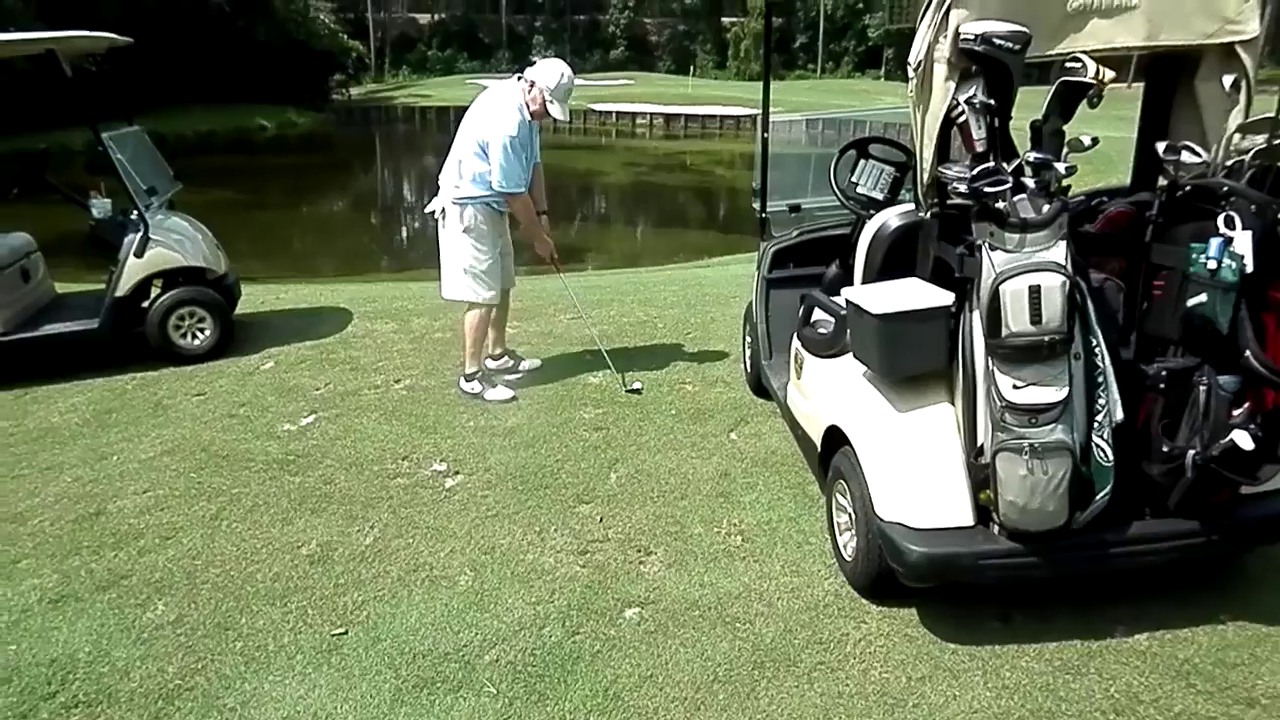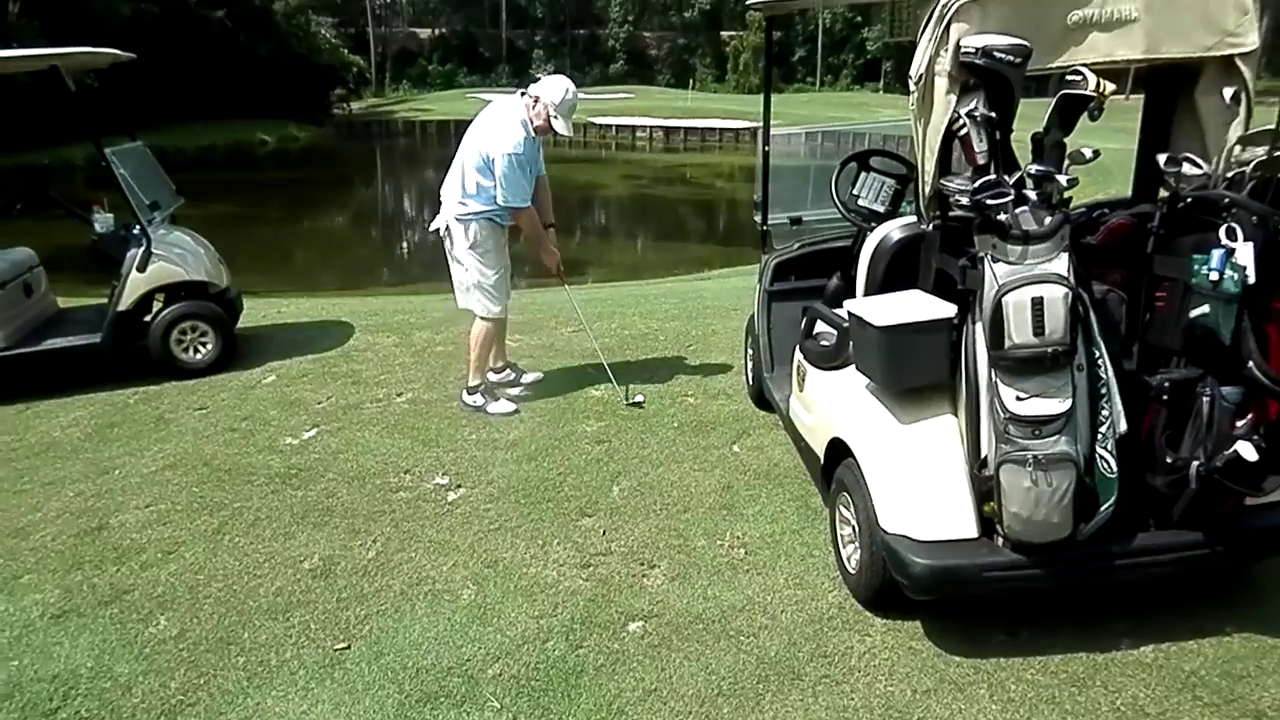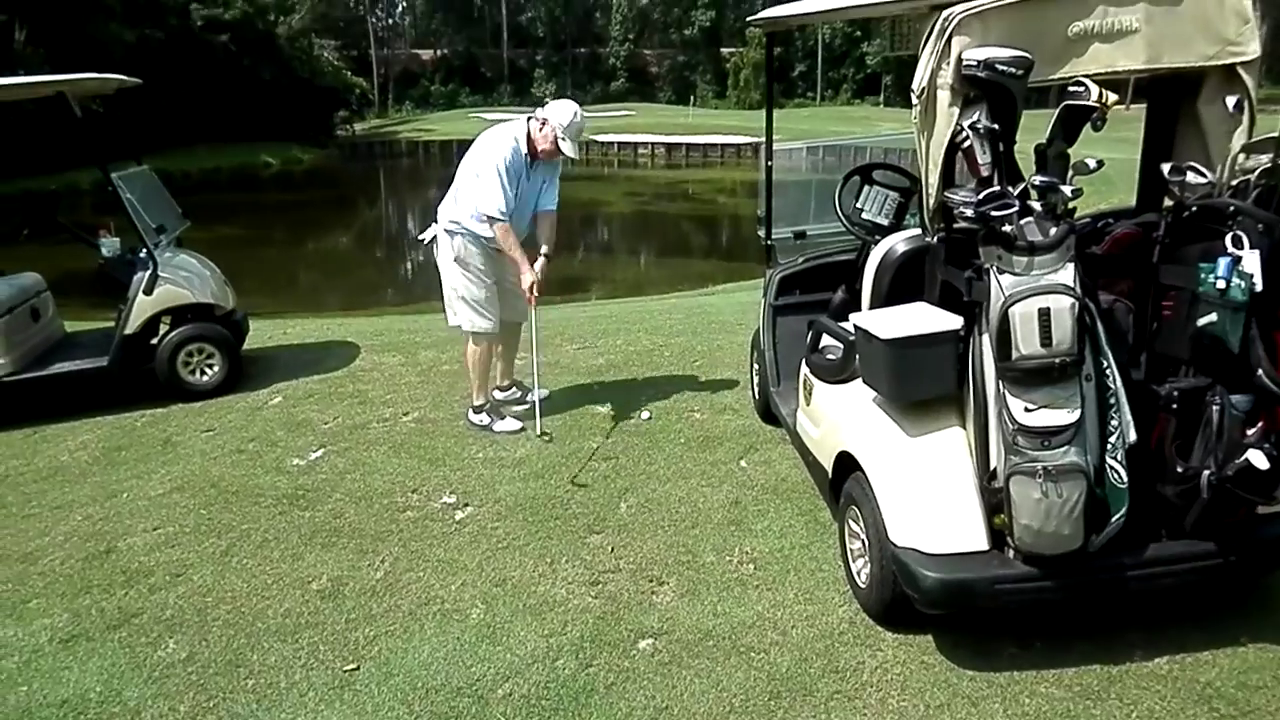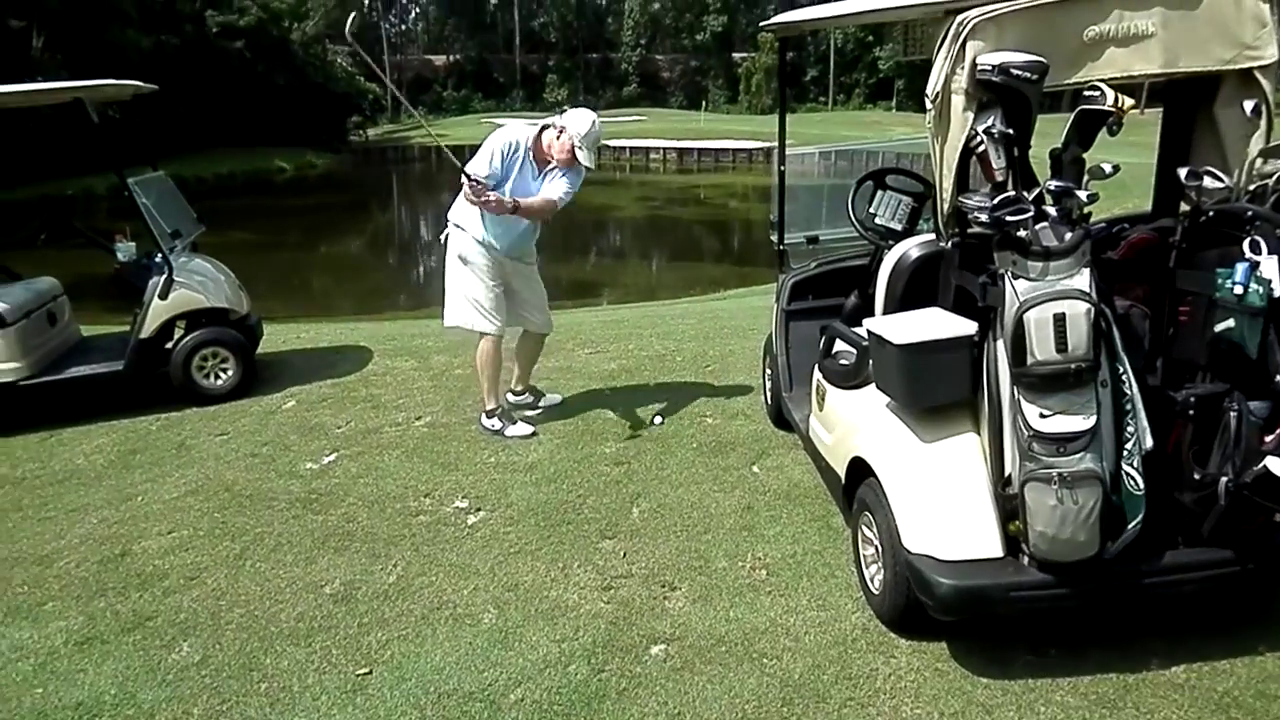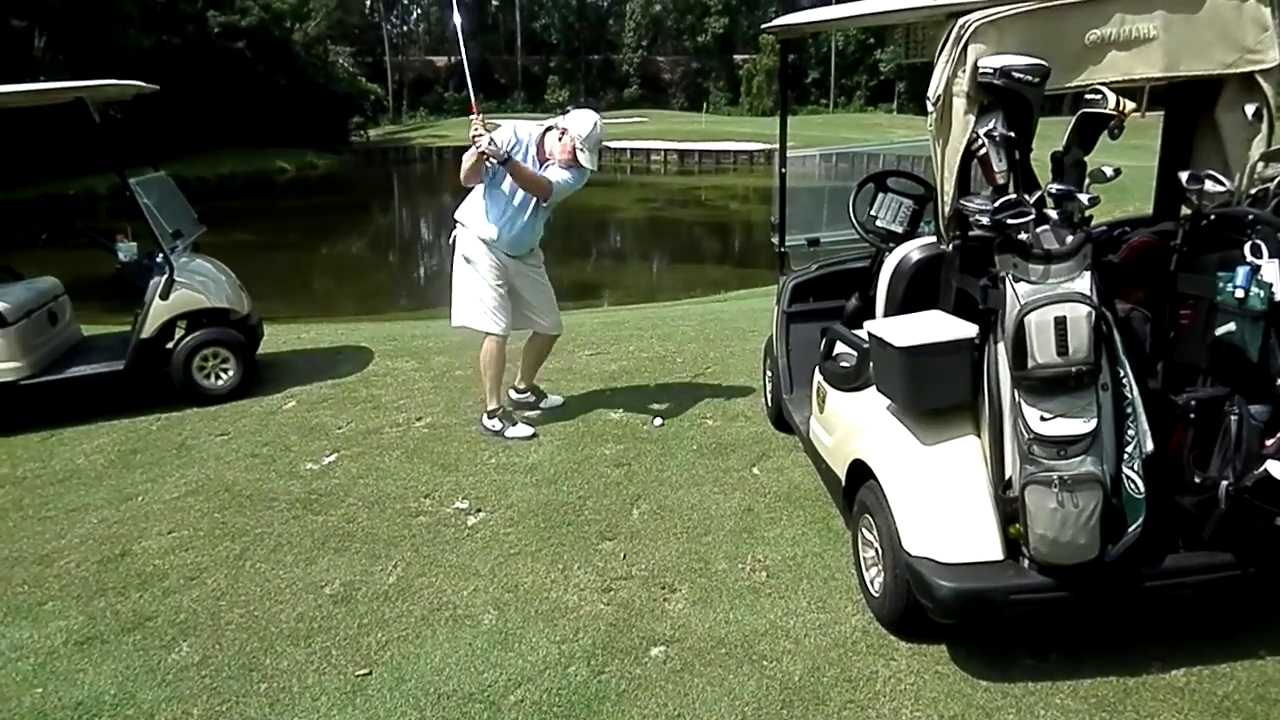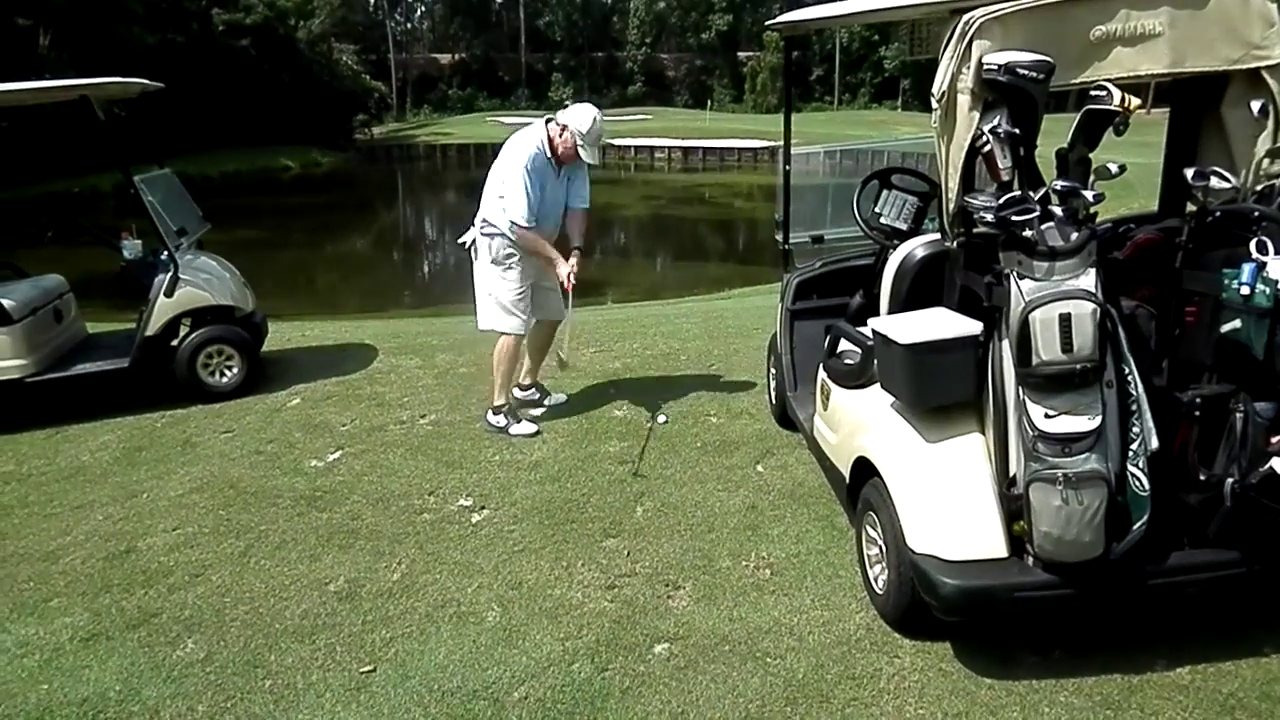
dt=0.2s
person 1, frame 1
left shoulder: (522, 105)
right shoulder: (505, 121)
left elbow: (533, 164)
right elbow: (514, 193)
left wrist: (542, 214)
right wrist: (538, 238)
left hip: (490, 206)
right hip: (469, 209)
left knee: (501, 285)
right knee: (482, 293)
left ankle: (498, 356)
right ankle: (471, 376)
person 1, frame 2
left shoulder: (522, 117)
right shoulder: (510, 139)
left elbow: (538, 177)
right elbow: (519, 207)
left wrist: (549, 228)
right wrist: (544, 250)
left hip: (487, 218)
right hip: (471, 223)
left knee: (499, 299)
right knee: (490, 306)
left ankle: (499, 369)
right ankle: (474, 389)
person 1, frame 3
left shoulder: (547, 157)
right shoulder: (502, 148)
left elbow: (546, 210)
right elbow: (497, 219)
left wrist: (543, 257)
right wrist: (524, 269)
left hip: (495, 243)
right hip: (464, 240)
left knee: (512, 317)
right knee: (483, 325)
left ankle: (505, 387)
right ankle: (479, 408)
person 1, frame 4
left shoulder: (571, 170)
right shoulder: (508, 139)
left elbow: (548, 206)
right elbow: (471, 187)
left wrist: (510, 205)
right wrist: (476, 190)
left hip: (518, 252)
right hip: (474, 242)
left knee: (538, 325)
right knee: (491, 328)
left ankle: (520, 391)
right ankle: (491, 412)
person 1, frame 5
left shoulder: (577, 169)
right shoulder: (515, 134)
left elbow: (542, 188)
right elbow: (467, 178)
left wrist: (504, 160)
right wrist: (477, 153)
left hip: (524, 253)
right hip: (481, 243)
left knee: (549, 327)
right knee: (495, 329)
left ankle: (523, 389)
right ankle: (493, 413)
person 1, frame 6
left shoulder: (575, 157)
right shoulder: (524, 152)
left elbow: (576, 207)
right elbow: (520, 227)
left wrist: (575, 253)
right wrist: (557, 261)
left hip: (535, 248)
right hip: (500, 243)
left knee: (550, 316)
right knee: (513, 325)
left ankle: (526, 387)
right ankle: (499, 409)
